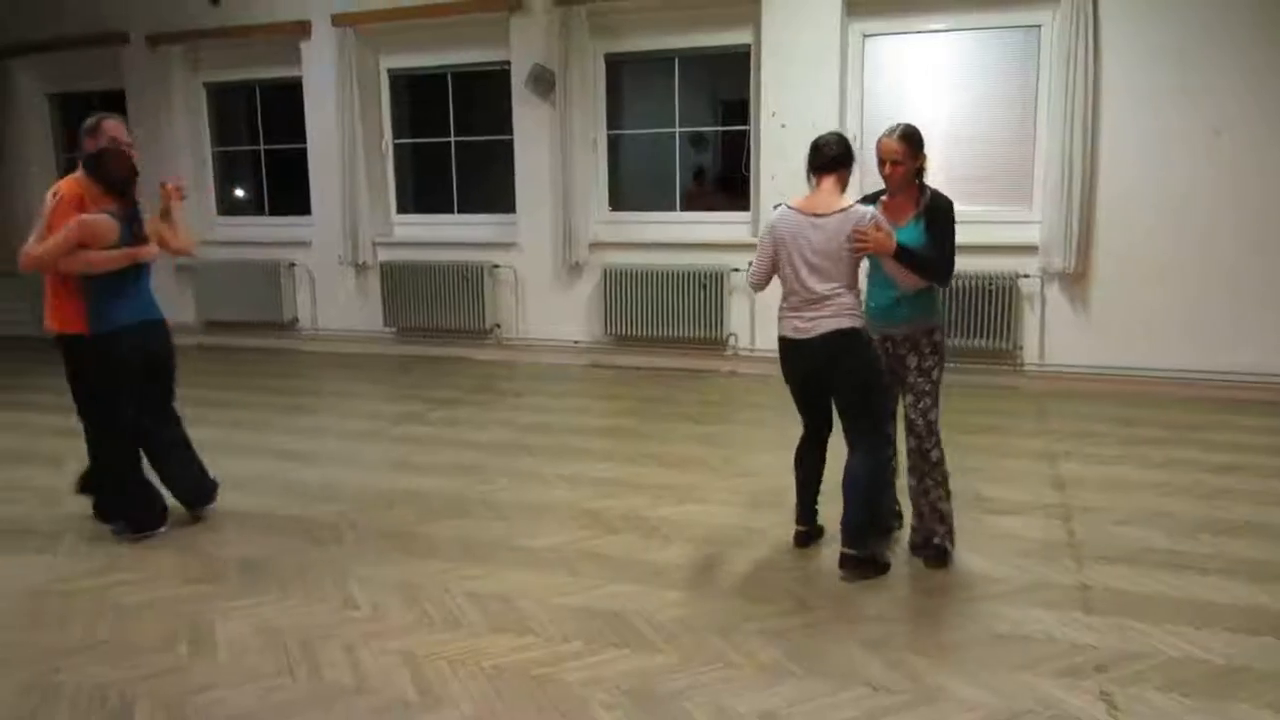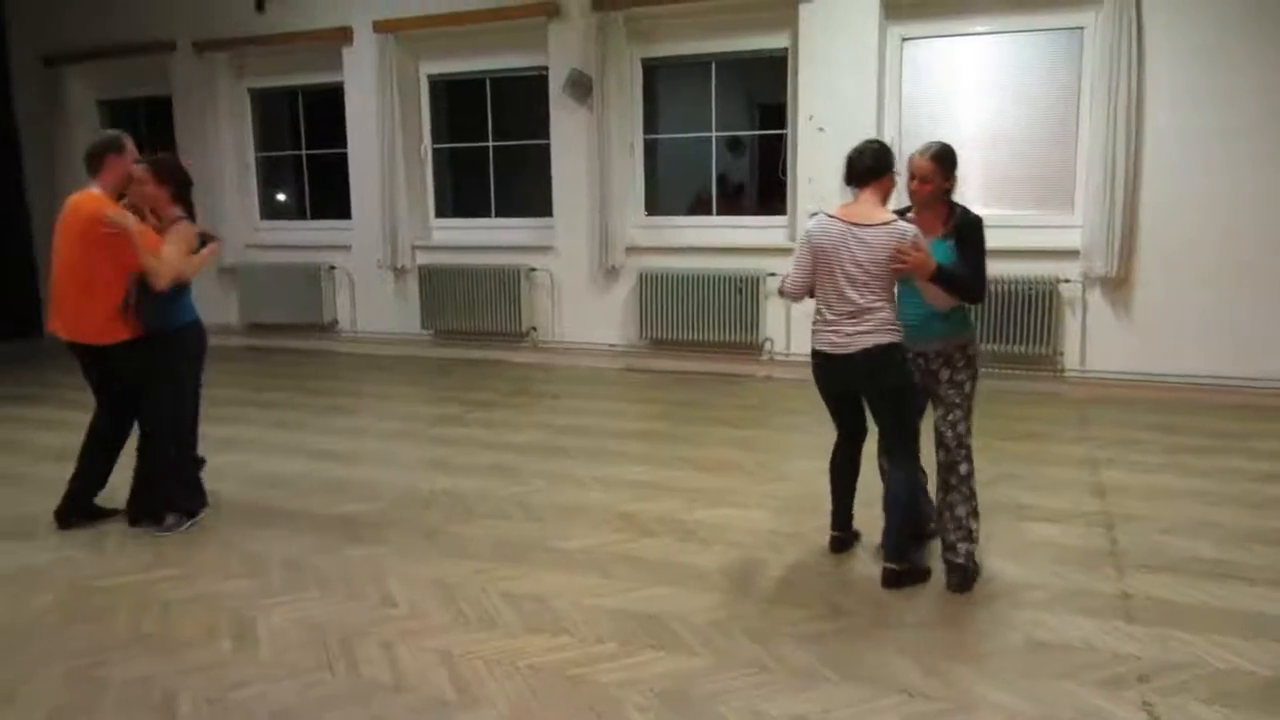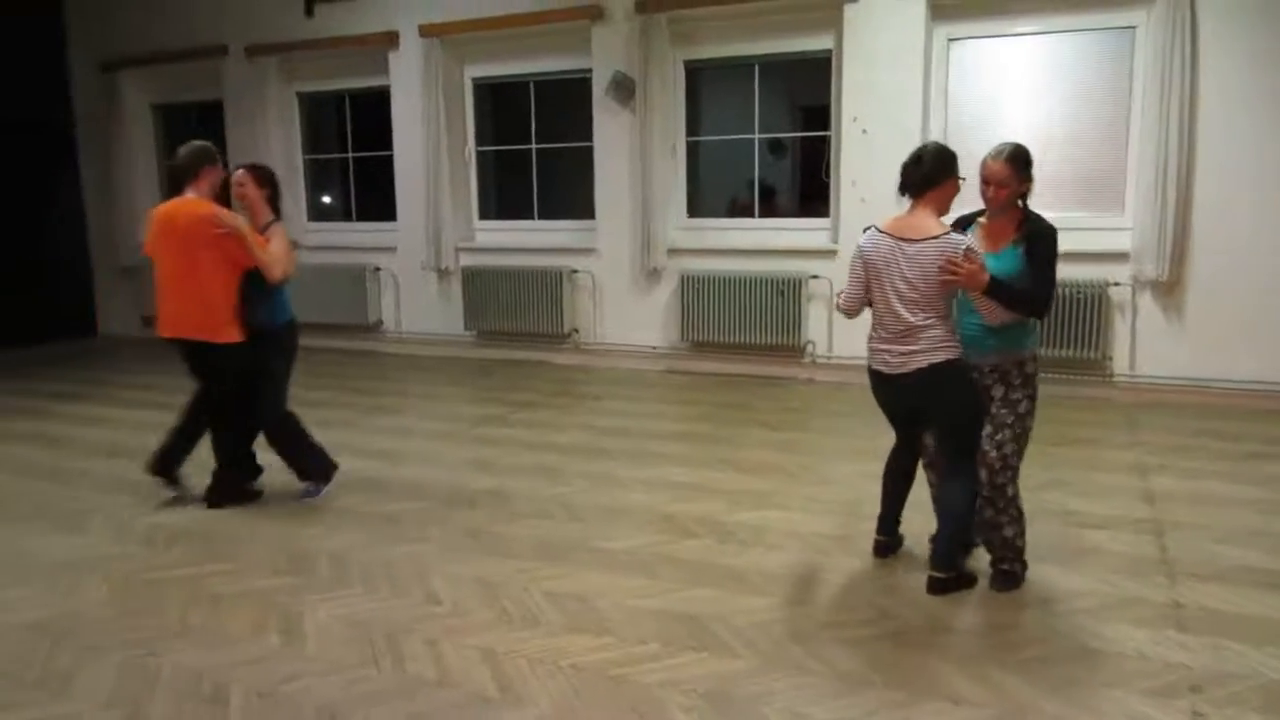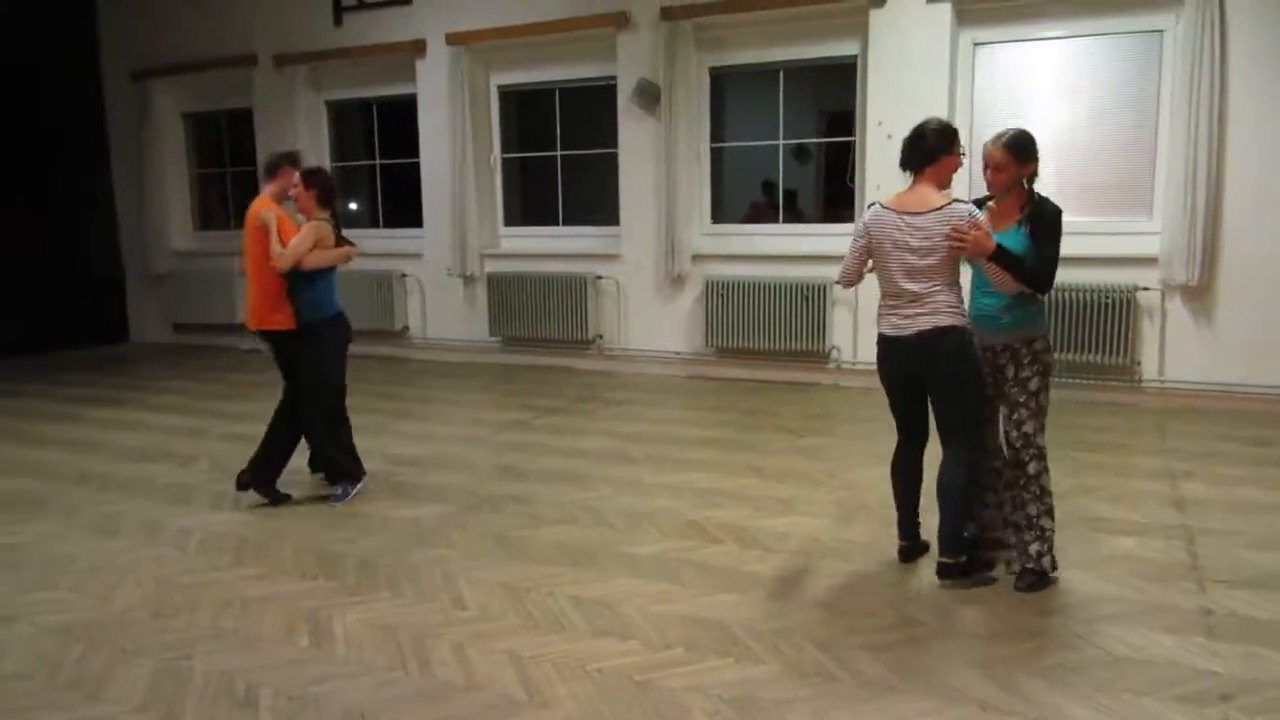
dt=0.5s
person 1, frame 1
left shoulder: (781, 217)
right shoulder: (862, 217)
left elbow: (757, 281)
left hip: (792, 343)
right hip: (843, 340)
left knee: (815, 428)
right knee: (866, 439)
left ankle: (805, 524)
right ankle: (855, 548)
person 1, frame 2
left shoulder: (819, 227)
right shoulder: (903, 233)
left elbow: (794, 291)
left wrist: (787, 286)
left hip: (827, 356)
right hip: (880, 355)
left knee: (849, 436)
right knee: (901, 452)
left ankle: (840, 530)
right ankle: (896, 561)
person 1, frame 3
left shoulder: (871, 239)
right shoulder: (957, 246)
left elbow: (848, 307)
right elbow: (993, 316)
left wrist: (844, 297)
left hip: (883, 371)
right hip: (939, 371)
left knee: (907, 442)
right knee: (960, 464)
left ankle: (886, 535)
right ankle: (944, 569)
person 1, frame 4
left shoulder: (875, 216)
right shoulder: (961, 214)
left elbow: (847, 278)
left hip: (892, 344)
right hip: (945, 340)
left knee: (910, 437)
right knee: (960, 443)
left ankle: (908, 539)
right ankle: (952, 555)
person 2, frame 1
left shoulder: (937, 207)
right shoulder: (867, 206)
left elbow: (943, 273)
left wrist: (893, 248)
left hip: (920, 335)
right hip: (875, 333)
left knee: (922, 431)
left ankle: (933, 534)
person 2, frame 2
left shoulder: (966, 225)
right shoulder: (895, 223)
left elbow: (976, 292)
left wrist: (931, 271)
left hip: (953, 351)
right hip: (906, 349)
left knee: (952, 444)
left ankle: (961, 554)
person 2, frame 3
left shoulder: (1039, 234)
right shoulder: (964, 226)
left elbow: (1040, 305)
left wrist: (986, 284)
left hip: (1011, 366)
right hip: (962, 360)
left knee: (996, 460)
right knee: (935, 449)
left ankle: (1008, 558)
person 2, frame 4
left shoulder: (1044, 214)
right shoulder: (976, 209)
left elbow: (1042, 281)
left wrist: (992, 250)
left hip: (1024, 344)
right hip: (980, 341)
left knee: (1023, 443)
right knee: (977, 437)
left ankle: (1036, 556)
right ankle: (990, 531)
person 3, frame 1
left shoulder: (117, 195)
right shoulder: (67, 196)
left elbow: (148, 238)
right elbow: (64, 260)
left wrist: (167, 206)
right wrist: (131, 253)
left hip: (124, 321)
right hip: (84, 327)
left knee: (150, 399)
right knee: (111, 416)
left ankle: (100, 479)
right ankle: (119, 499)
person 3, frame 2
left shoulder: (76, 204)
right shoulder: (111, 216)
left hip: (75, 327)
right hip: (108, 332)
left knee: (113, 411)
left ankle: (77, 502)
person 3, frame 3
left shoulder: (160, 215)
right shoulder: (220, 220)
left hip: (176, 326)
right hip: (217, 329)
left knee: (213, 392)
right knee: (240, 403)
left ankle: (169, 460)
right ankle: (227, 484)
person 3, frame 4
left shoulder: (260, 210)
right shoulder: (273, 214)
right elbow: (305, 260)
right wrist: (344, 252)
left hip: (274, 316)
right hip: (279, 319)
right knee: (299, 394)
left ankle: (323, 457)
right ankle: (259, 473)
person 4, frame 1
left shoulder: (88, 224)
right shoulder: (148, 225)
left elbow: (29, 262)
right elbow: (186, 246)
left wrist: (48, 216)
right wrist: (172, 205)
left hip: (113, 342)
right hip: (153, 334)
left knee: (111, 431)
right knee: (158, 418)
left ankle: (142, 516)
right ankle: (197, 493)
person 4, frame 2
left shoulder: (182, 230)
right shoulder: (158, 224)
left elbow: (160, 280)
left wrist: (135, 233)
left hip: (178, 338)
right hip: (158, 335)
left knee: (169, 417)
right knee: (167, 416)
left ankle: (183, 502)
right ankle: (182, 491)
person 4, frame 3
left shoulder: (275, 232)
right shoulder: (240, 229)
left elbow: (274, 274)
left wrist: (246, 234)
left hip: (275, 335)
right hip: (247, 331)
left knee: (269, 410)
left ankle: (319, 470)
person 4, frame 4
left shoulder: (315, 228)
right shoulder: (326, 226)
left elbow: (282, 263)
left wrist: (273, 227)
left hip: (321, 329)
right hip: (325, 325)
left knee: (317, 404)
right knee: (325, 401)
left ankle: (347, 474)
right ankle: (343, 469)
